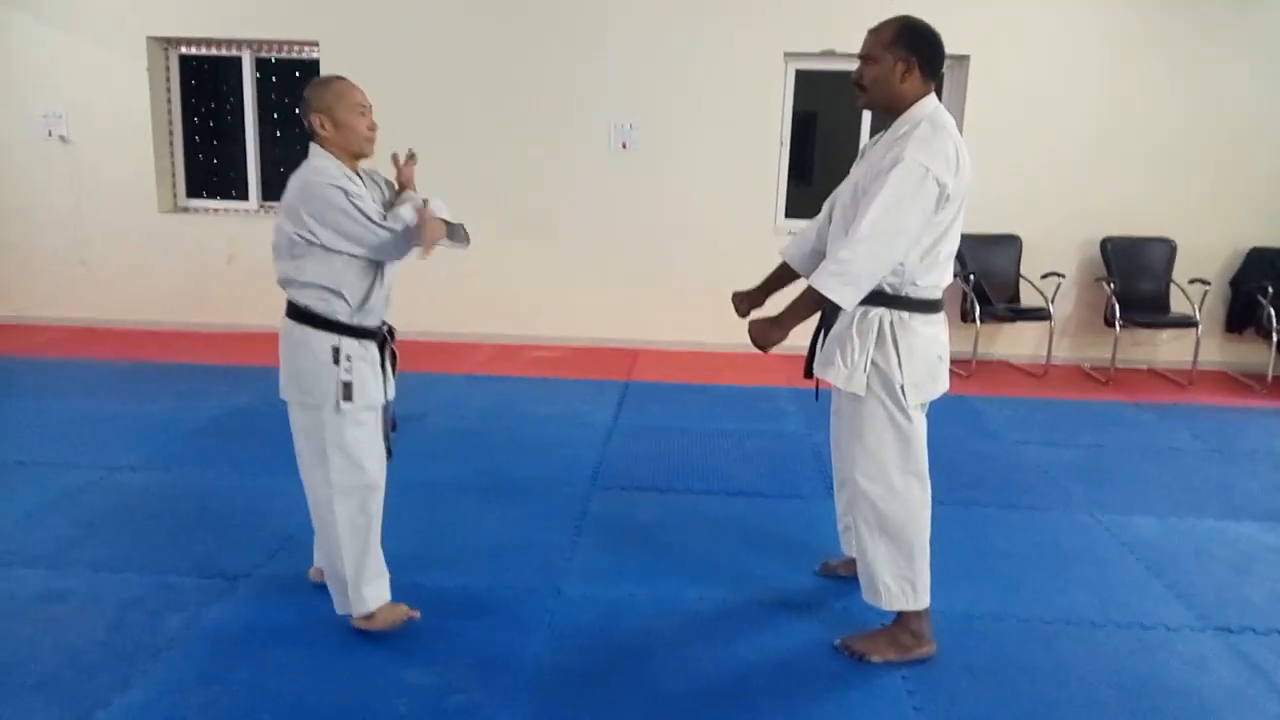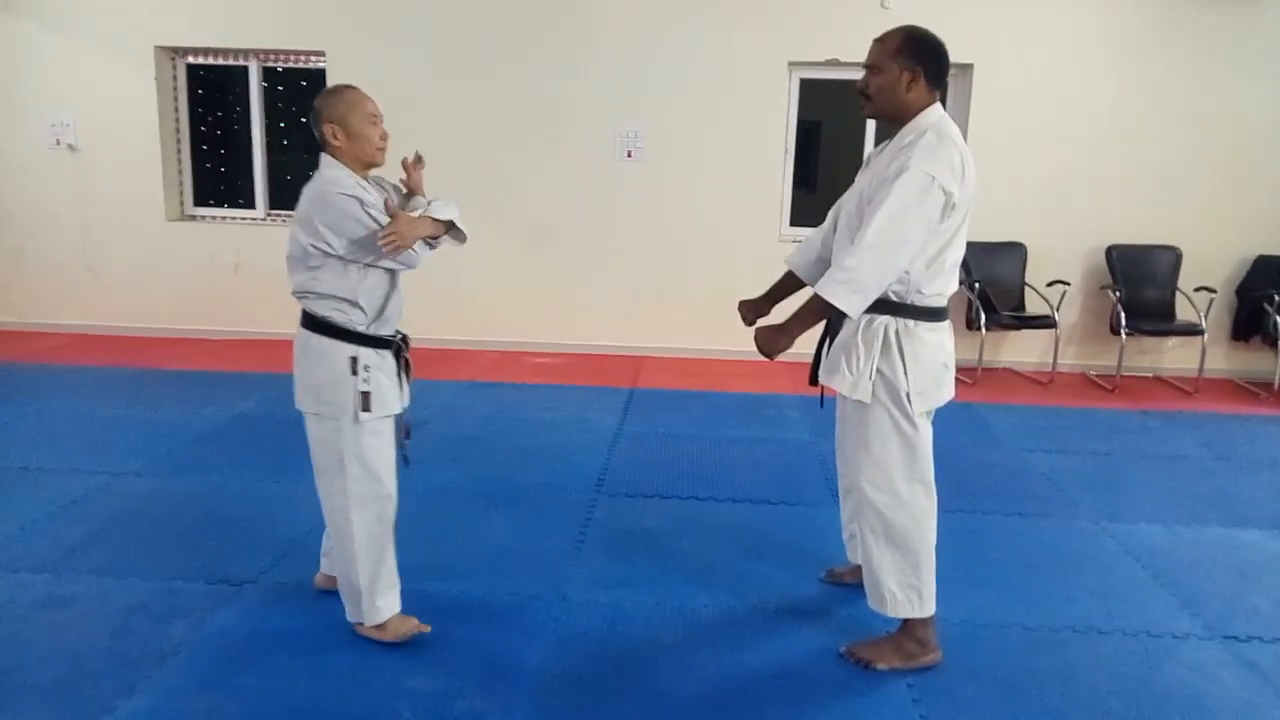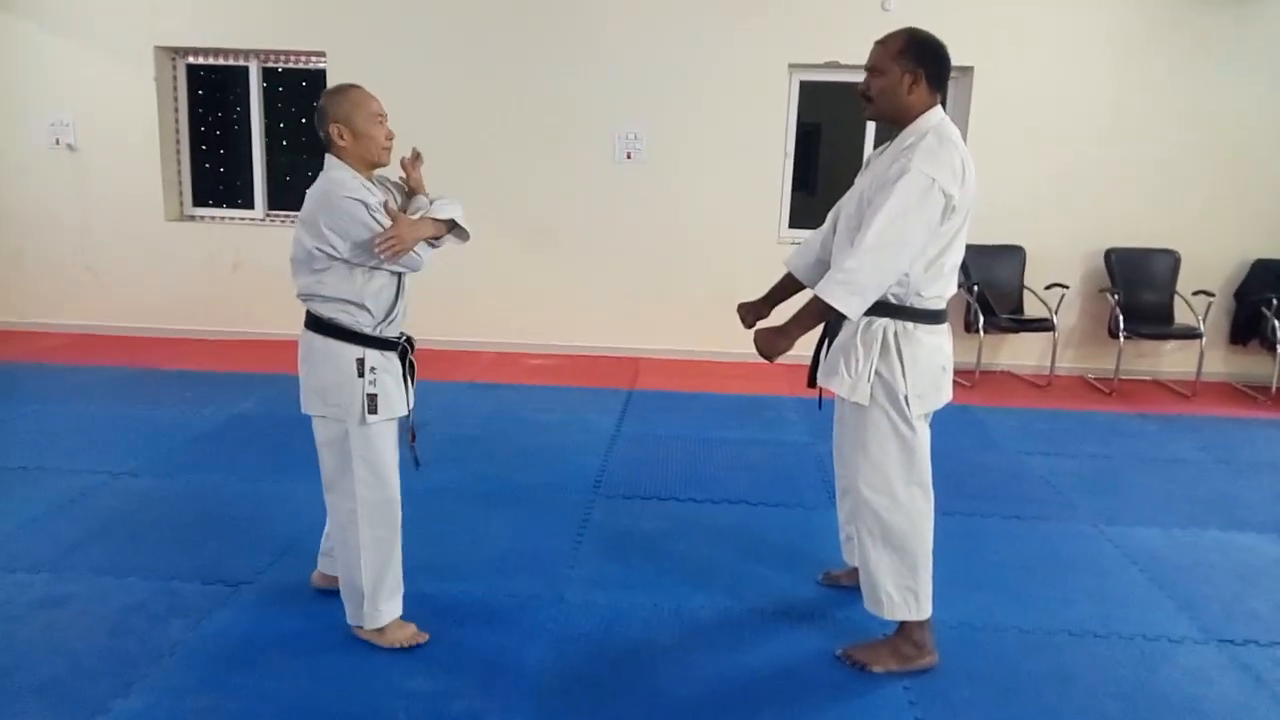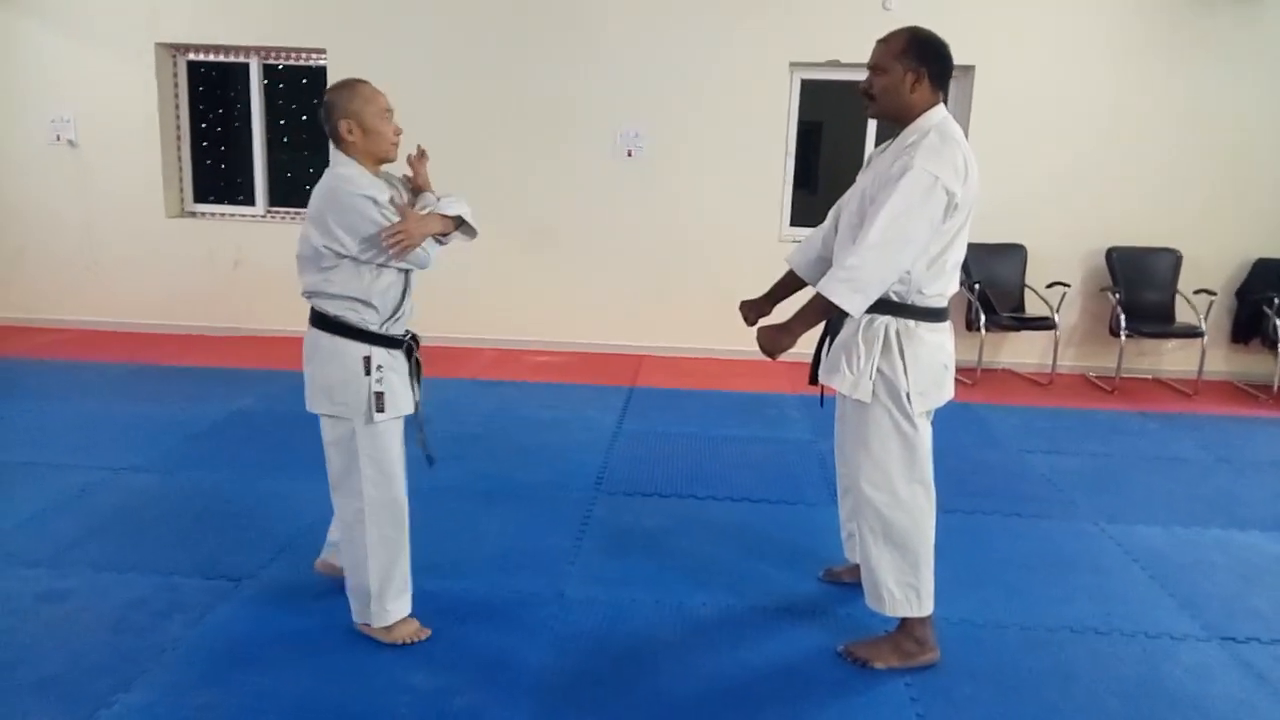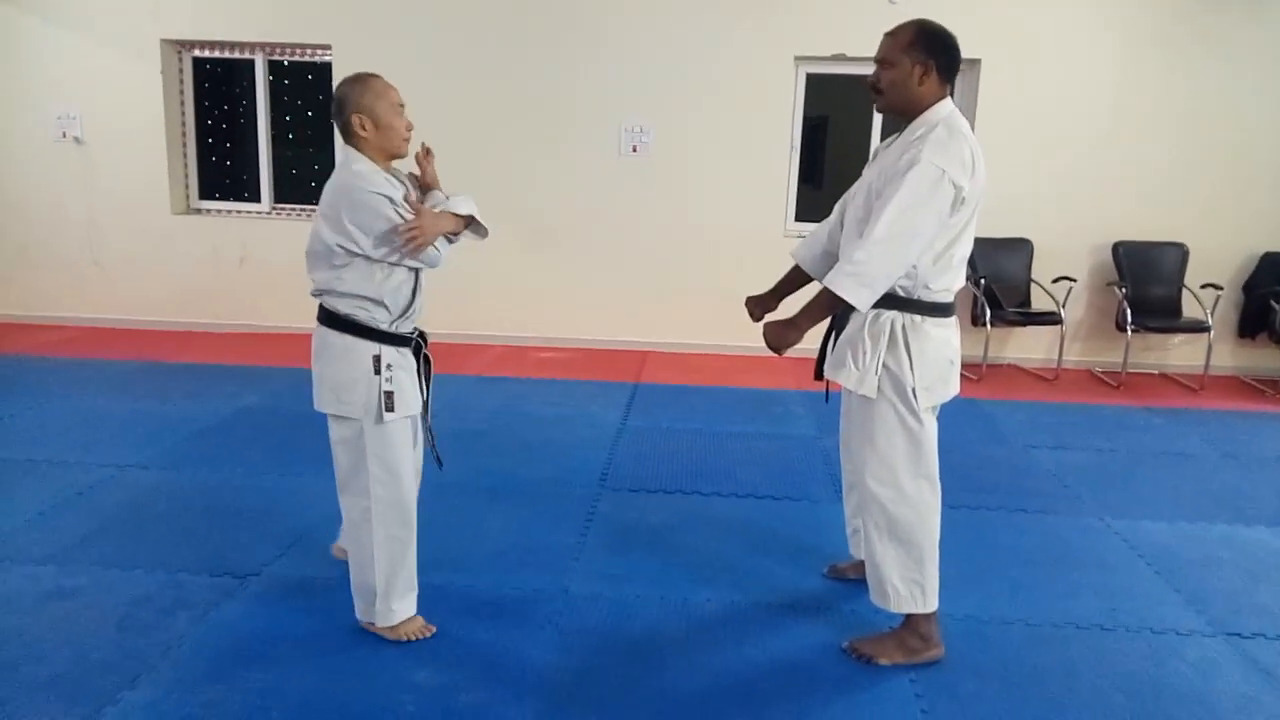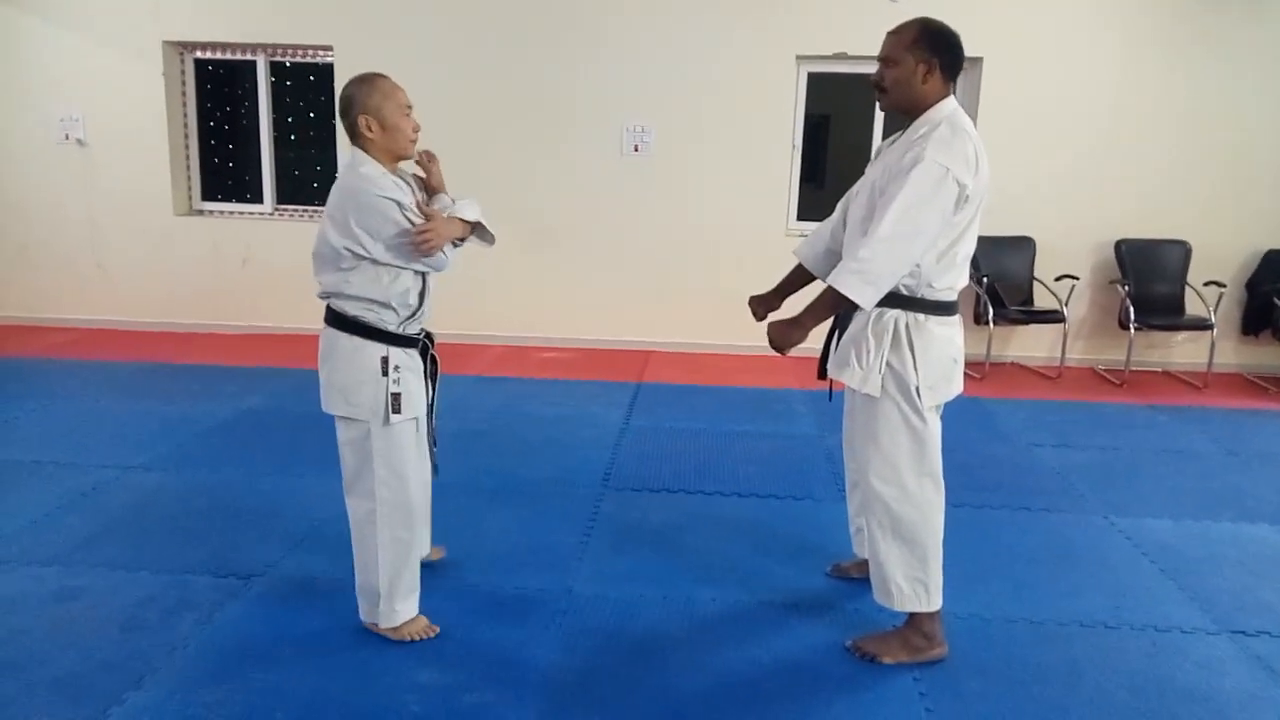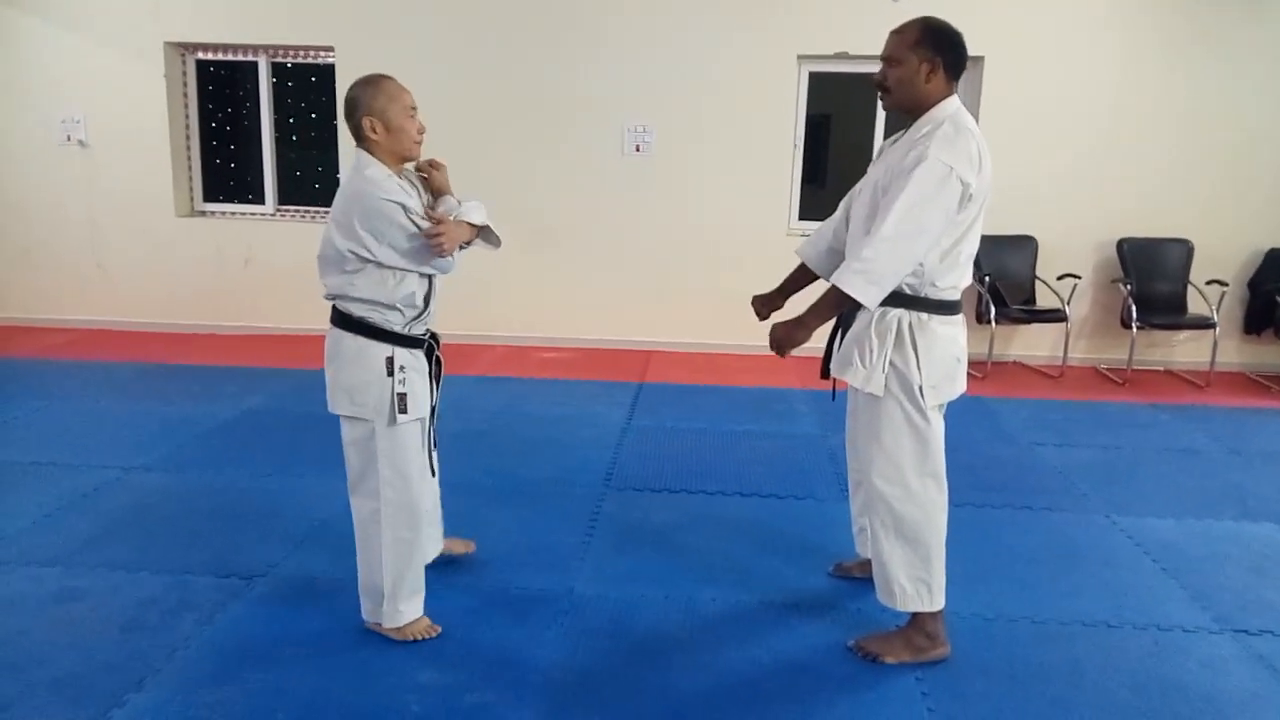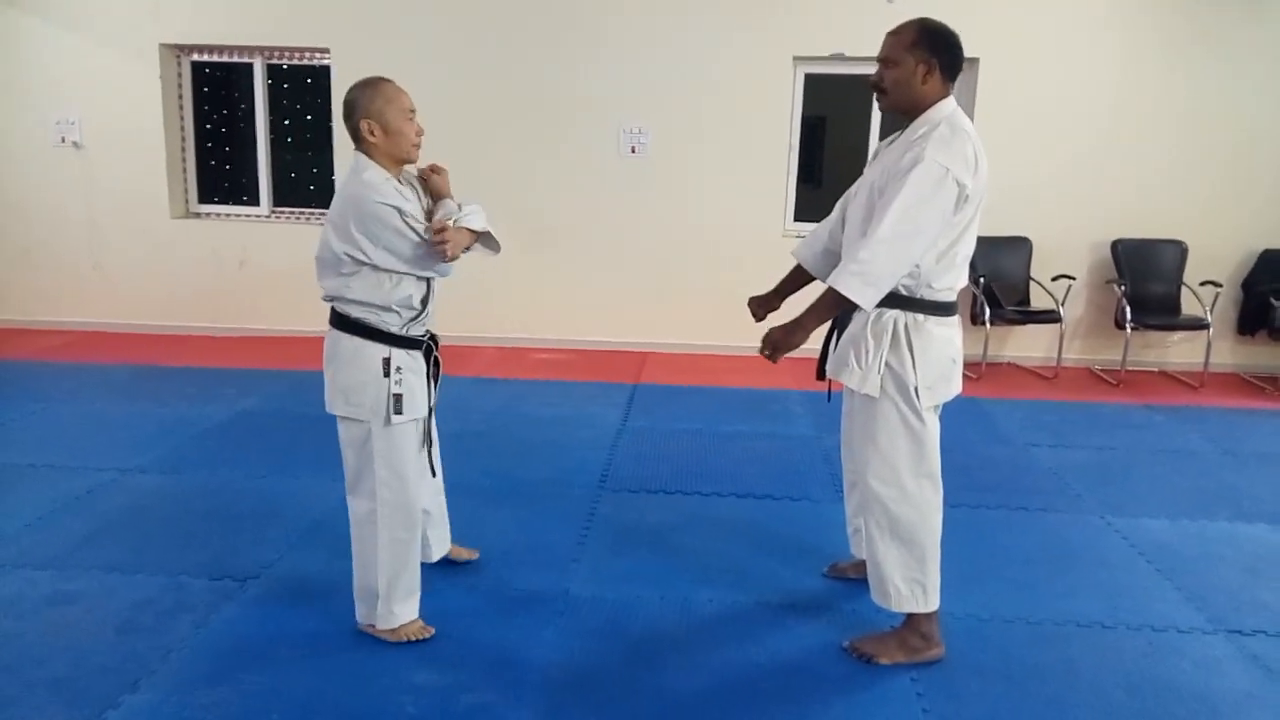
dt=0.1s
person 1, frame 1
left shoulder: (926, 145)
right shoulder: (896, 138)
left elbow: (864, 252)
right elbow: (828, 228)
left wrist: (783, 322)
right wrist: (762, 291)
left hip: (891, 334)
right hip: (867, 326)
left knee: (887, 472)
right knee: (859, 459)
left ankle: (912, 625)
right ankle: (865, 555)
person 1, frame 2
left shoulder: (931, 154)
right shoulder: (901, 148)
left elbow: (870, 259)
right elbow: (834, 235)
left wrist: (789, 330)
right wrist: (768, 299)
left hip: (896, 341)
right hip: (873, 333)
left knee: (892, 479)
right knee: (864, 466)
left ankle: (918, 632)
right ankle: (870, 562)
person 1, frame 3
left shoulder: (932, 157)
right shoulder: (900, 151)
left elbow: (870, 261)
right elbow: (833, 237)
left wrist: (788, 332)
right wrist: (766, 301)
left hip: (895, 344)
right hip: (872, 337)
left knee: (890, 482)
right knee: (862, 468)
left ankle: (914, 635)
right ankle: (868, 565)
person 1, frame 4
left shoulder: (934, 155)
right shoulder: (902, 149)
left elbow: (873, 259)
right elbow: (834, 234)
left wrist: (791, 329)
right wrist: (768, 299)
left hip: (896, 341)
right hip: (873, 334)
left knee: (891, 478)
right knee: (862, 465)
left ankle: (915, 631)
right ankle: (868, 562)
person 1, frame 5
left shoulder: (941, 150)
right shoulder: (907, 143)
left elbow: (878, 253)
right elbow: (840, 229)
left wrist: (797, 325)
right wrist: (774, 294)
left hip: (903, 337)
right hip: (877, 329)
left knee: (897, 475)
right knee: (868, 461)
left ankle: (920, 628)
right ankle: (873, 557)
person 1, frame 6
left shoulder: (945, 148)
right shoulder: (910, 142)
left elbow: (883, 252)
right elbow: (842, 228)
left wrist: (801, 325)
right wrist: (777, 295)
left hip: (907, 335)
right hip: (881, 328)
left knee: (900, 473)
right knee: (871, 460)
left ankle: (924, 627)
right ankle: (877, 557)
person 1, frame 7
left shoulder: (948, 147)
right shoulder: (912, 141)
left elbow: (886, 252)
right elbow: (844, 227)
left wrist: (804, 324)
right wrist: (780, 293)
left hip: (910, 335)
right hip: (883, 327)
left knee: (904, 473)
right knee: (874, 459)
left ankle: (926, 627)
right ankle: (880, 556)
person 1, frame 8
left shoulder: (944, 148)
right shoulder: (908, 142)
left elbow: (883, 254)
right elbow: (840, 228)
left wrist: (801, 328)
right wrist: (776, 295)
left hip: (905, 336)
right hip: (879, 328)
left knee: (898, 474)
right knee: (869, 460)
left ankle: (920, 627)
right ankle: (874, 557)
person 2, frame 1
left shoulder: (364, 181)
right shoulder: (317, 187)
left elbow: (403, 224)
right elbow: (388, 240)
left wrist: (423, 219)
right wrist: (409, 205)
left hip: (359, 345)
right hip: (325, 350)
left knee: (364, 466)
right knee: (345, 475)
left ankle: (333, 562)
right ankle: (363, 599)
person 2, frame 2
left shoulder: (373, 189)
right shoulder: (331, 197)
left elbow: (433, 219)
right elbow: (403, 247)
left wrist: (421, 216)
right wrist: (417, 207)
left hip: (372, 354)
right hip: (339, 359)
left knee: (369, 474)
right knee: (361, 485)
left ankle: (338, 568)
right ankle: (375, 610)
person 2, frame 3
left shoulder: (375, 187)
right shoulder: (337, 197)
left elbow: (446, 216)
right elbow: (410, 257)
left wrist: (422, 221)
right wrist: (418, 199)
left hip: (373, 354)
right hip: (348, 359)
left knee: (364, 479)
right knee: (368, 489)
left ankle: (335, 565)
right ankle: (374, 613)
person 2, frame 4
left shoulder: (380, 183)
right shoulder: (345, 193)
left elbow: (454, 213)
right elbow: (417, 254)
left wrist: (430, 217)
right wrist: (424, 197)
left hip: (377, 351)
right hip: (353, 357)
left knee: (371, 476)
right knee: (374, 487)
left ankle: (340, 555)
right ankle: (380, 611)
person 2, frame 5
left shoulder: (388, 179)
right shoulder: (358, 191)
left elbow: (461, 211)
right elbow: (428, 252)
left wrist: (443, 216)
right wrist: (433, 198)
left hip: (387, 349)
right hip: (362, 355)
left knee: (400, 464)
right knee: (379, 485)
left ankle: (357, 545)
right ankle: (384, 609)
person 2, frame 6
left shoulder: (394, 180)
right shoulder: (366, 193)
left elbow: (466, 213)
right elbow: (435, 256)
left wrist: (451, 222)
right wrist: (440, 201)
left hip: (393, 350)
right hip: (369, 356)
left knee: (411, 464)
right knee: (387, 487)
left ankle: (408, 546)
right ankle: (387, 610)
person 2, frame 7
left shoulder: (399, 180)
right shoulder: (370, 195)
left elbow: (465, 212)
right elbow: (436, 255)
left wrist: (460, 226)
right wrist: (443, 200)
left hip: (402, 351)
right hip: (375, 358)
left knee: (418, 460)
right knee: (389, 486)
left ankle: (426, 542)
right ankle: (390, 610)
person 2, frame 8
left shoulder: (399, 183)
right shoulder: (368, 199)
left elbow: (467, 213)
right elbow: (435, 260)
left wrist: (462, 231)
right wrist: (444, 204)
left hip: (401, 352)
right hip: (372, 359)
left knee: (421, 459)
right knee: (386, 487)
left ankle: (431, 543)
right ankle: (384, 612)
